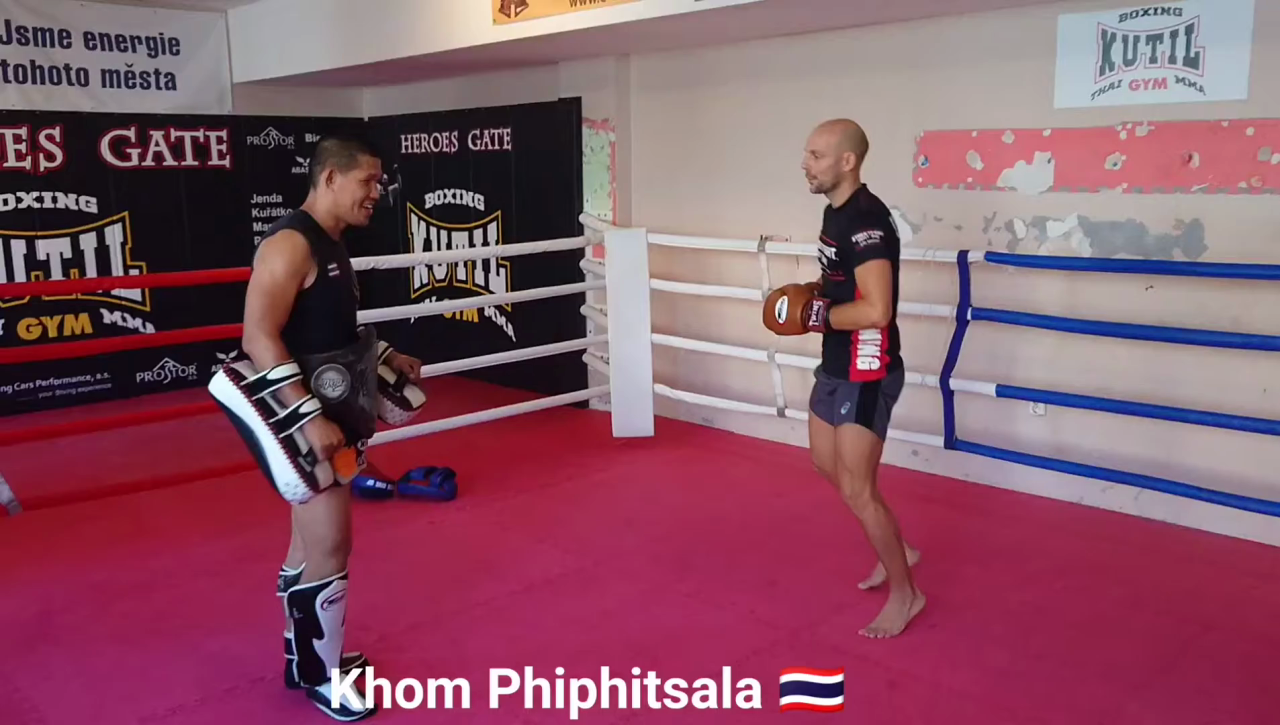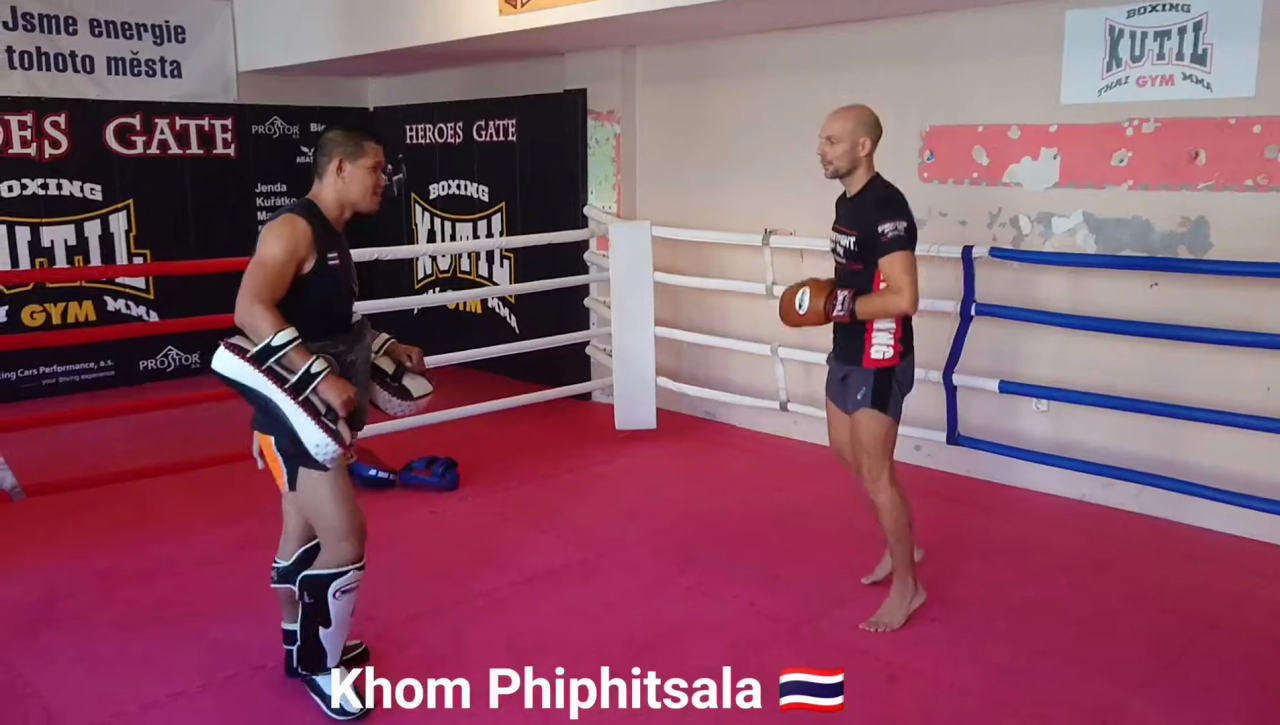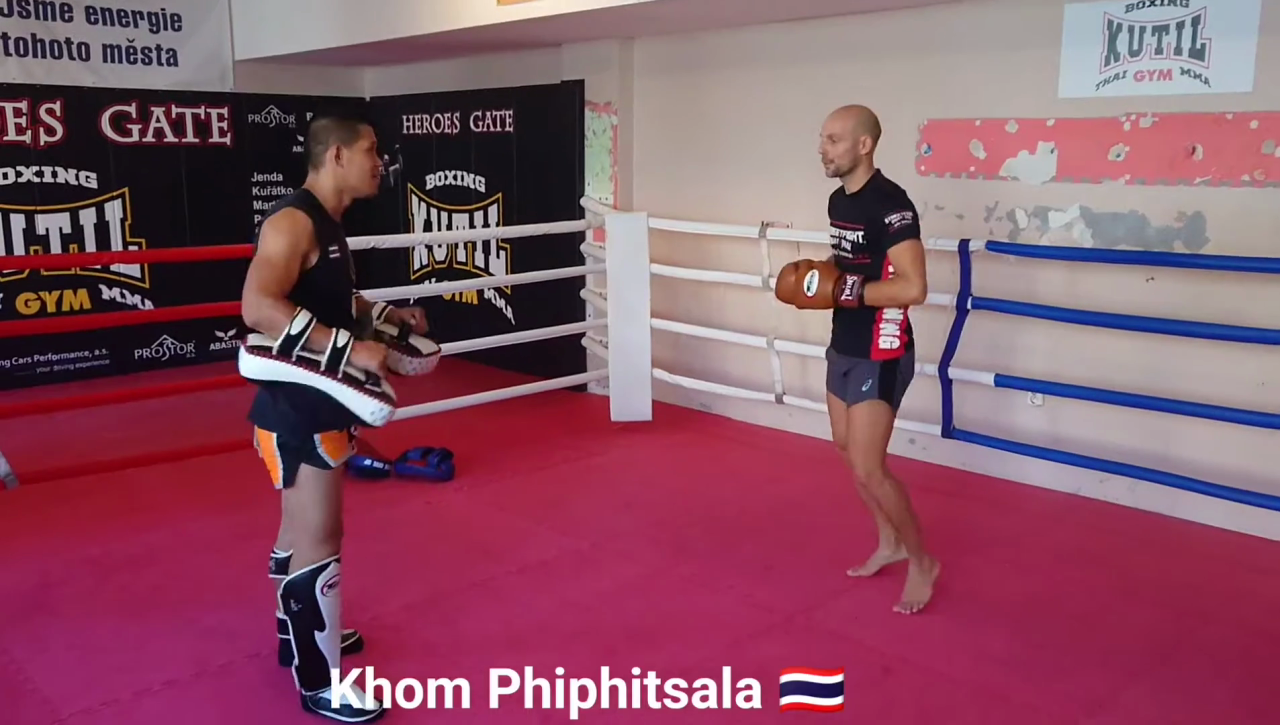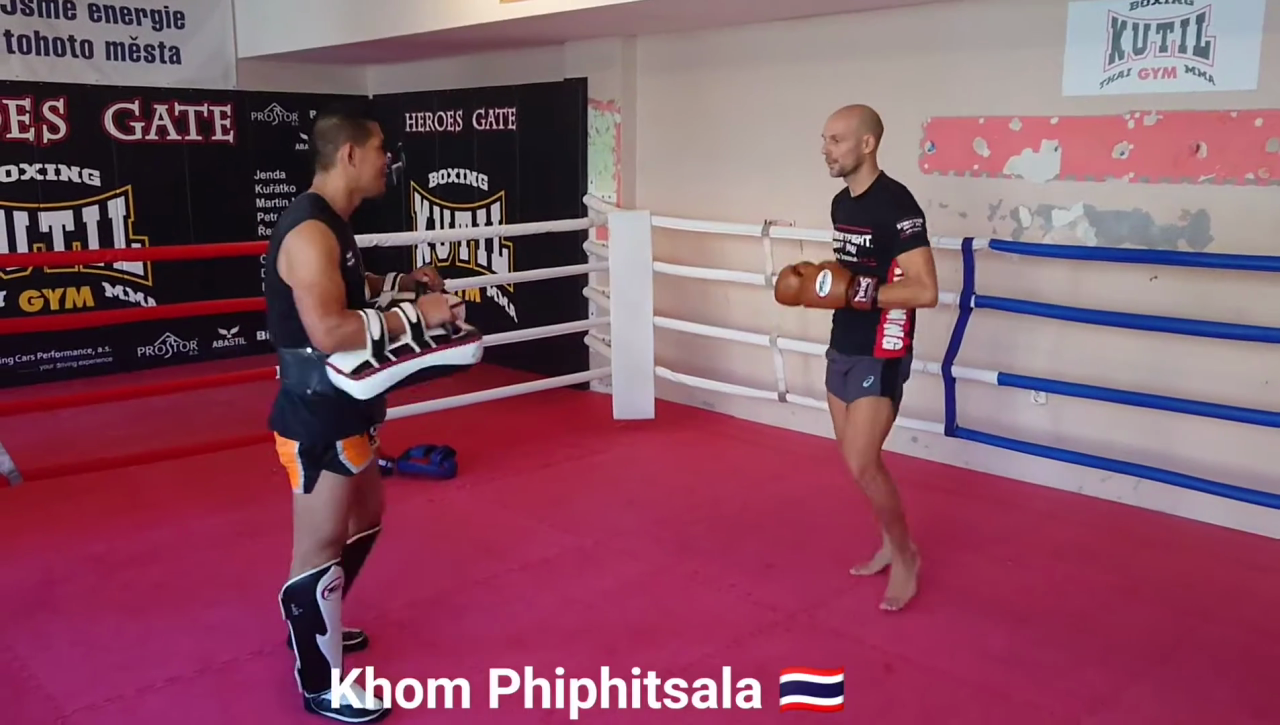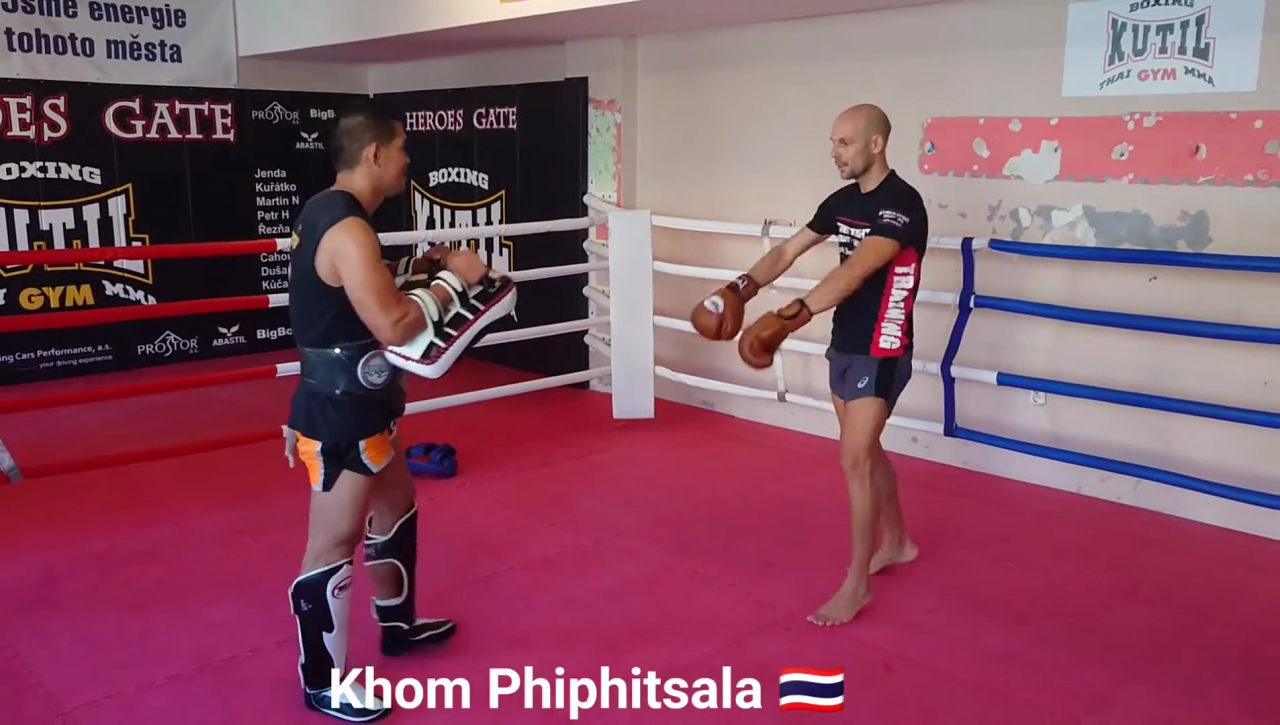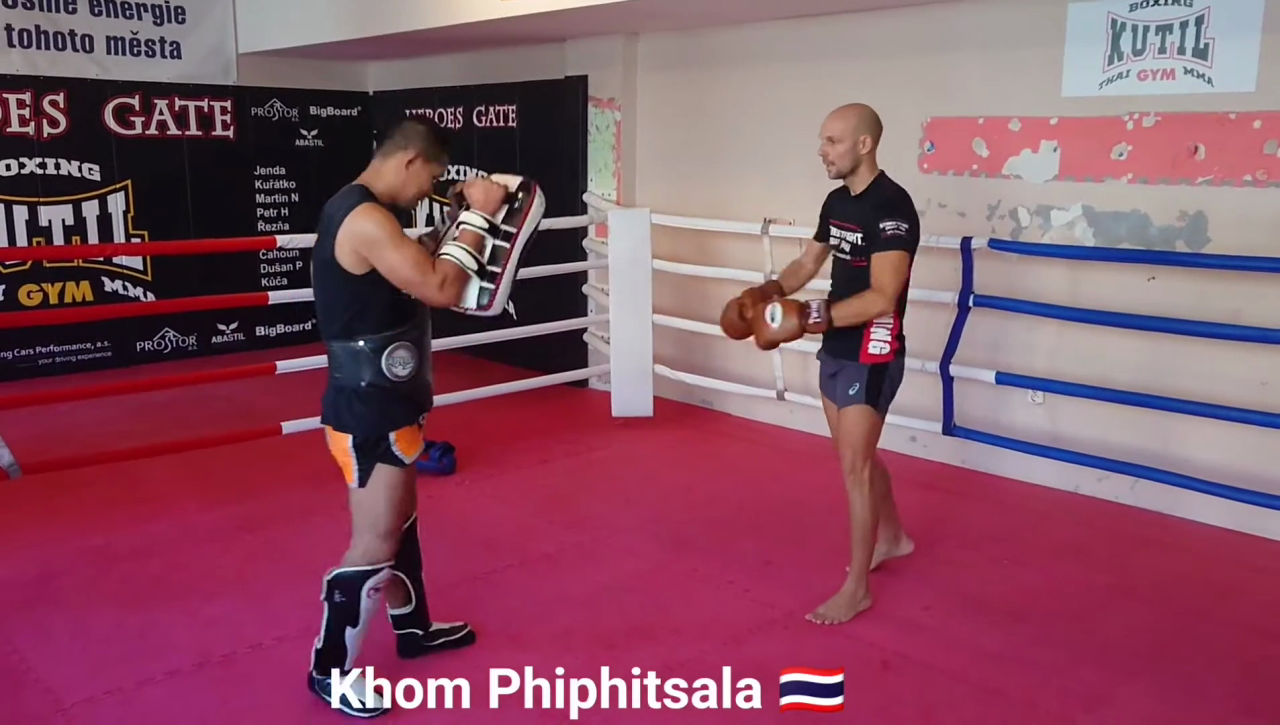
dt=0.2s
person 1, frame 1
left shoulder: (332, 246)
right shoulder: (290, 243)
right elbow: (260, 338)
left wrist: (386, 358)
right wrist: (309, 416)
left hip: (334, 421)
right hip: (303, 430)
left knee: (310, 545)
right knee: (327, 552)
left ankle: (306, 656)
right ankle: (319, 675)
person 1, frame 2
left shoulder: (331, 235)
right shoulder: (292, 229)
right elbow: (252, 310)
left wrist: (387, 349)
right wrist: (321, 377)
left knee: (304, 533)
right knee: (345, 541)
left ankle: (304, 645)
right ankle: (320, 670)
person 1, frame 3
left shoulder: (325, 223)
right shoulder: (291, 222)
right elbow: (260, 307)
left wrist: (385, 314)
right wrist: (351, 348)
left hip: (318, 407)
right hip: (297, 412)
left knee: (302, 533)
right knee: (318, 543)
left ankle: (301, 634)
person 1, frame 4
left shoulder: (326, 223)
right shoulder: (310, 232)
right elbow: (333, 332)
left wrist: (403, 282)
right wrist: (417, 315)
left hip: (337, 409)
right hip: (317, 416)
left knee: (364, 516)
right knee: (320, 546)
left ankle: (316, 628)
person 1, frame 5
left shoulder: (332, 213)
right shoulder: (346, 231)
right elbow: (393, 327)
left wrist: (430, 270)
right wrist: (454, 280)
left hip: (355, 405)
right hip: (340, 414)
left knee: (396, 508)
right knee: (334, 545)
left ankle: (399, 623)
person 1, frame 6
left shoulder: (362, 212)
right shoulder: (366, 218)
left elbow: (416, 276)
right elbow: (443, 288)
left wrist: (465, 227)
right wrist: (477, 216)
left hip: (382, 399)
right hip: (371, 407)
left knee: (397, 523)
right knee: (377, 541)
left ankle: (414, 627)
right ankle: (333, 669)
person 2, frame 1
left shoulder: (867, 221)
right shoulder: (835, 214)
left elbow: (877, 309)
left wrist: (814, 316)
right wrist: (811, 296)
left hip: (865, 376)
right hip: (836, 369)
left knee: (857, 491)
right knee: (829, 465)
left ankle: (905, 593)
right ankle: (899, 551)
person 2, frame 2
left shoulder: (886, 209)
right shoulder: (845, 203)
left elbow: (903, 298)
left wrist: (836, 307)
right wrist: (824, 295)
left hip: (879, 362)
right hip: (846, 355)
left knee: (873, 472)
right knee: (847, 456)
left ankle: (906, 585)
right ankle: (902, 546)
person 2, frame 3
left shoulder: (891, 204)
right shoulder: (839, 202)
left elbow: (914, 285)
left wrist: (845, 291)
left hip: (881, 357)
right hip: (844, 349)
left knee: (867, 468)
right knee: (851, 455)
left ankle: (923, 563)
right ankle: (893, 544)
person 2, frame 4
left shoulder: (896, 206)
right shoulder: (841, 202)
left elbow: (923, 291)
left wrist: (854, 291)
right wrist: (812, 278)
left hip: (882, 353)
right hip: (843, 347)
left knee: (859, 464)
right knee: (856, 456)
left ankle: (906, 558)
right ankle: (892, 544)
person 2, frame 5
left shoulder: (902, 203)
right shoulder: (843, 200)
left elbow: (853, 274)
right elbow: (787, 252)
left wrist: (788, 315)
right wrist: (738, 289)
left hip: (880, 355)
right hip: (845, 347)
left knee: (854, 462)
right knee: (866, 452)
left ankle: (856, 587)
right ankle: (897, 542)
person 2, frame 6
left shoulder: (893, 207)
right shoulder: (835, 200)
left elbow: (881, 299)
right elbow: (808, 262)
left wrist: (803, 318)
right wrist: (767, 294)
left hip: (871, 357)
right hip: (837, 351)
left knee: (853, 467)
right knee: (857, 454)
left ankle: (855, 589)
right ankle: (892, 536)
